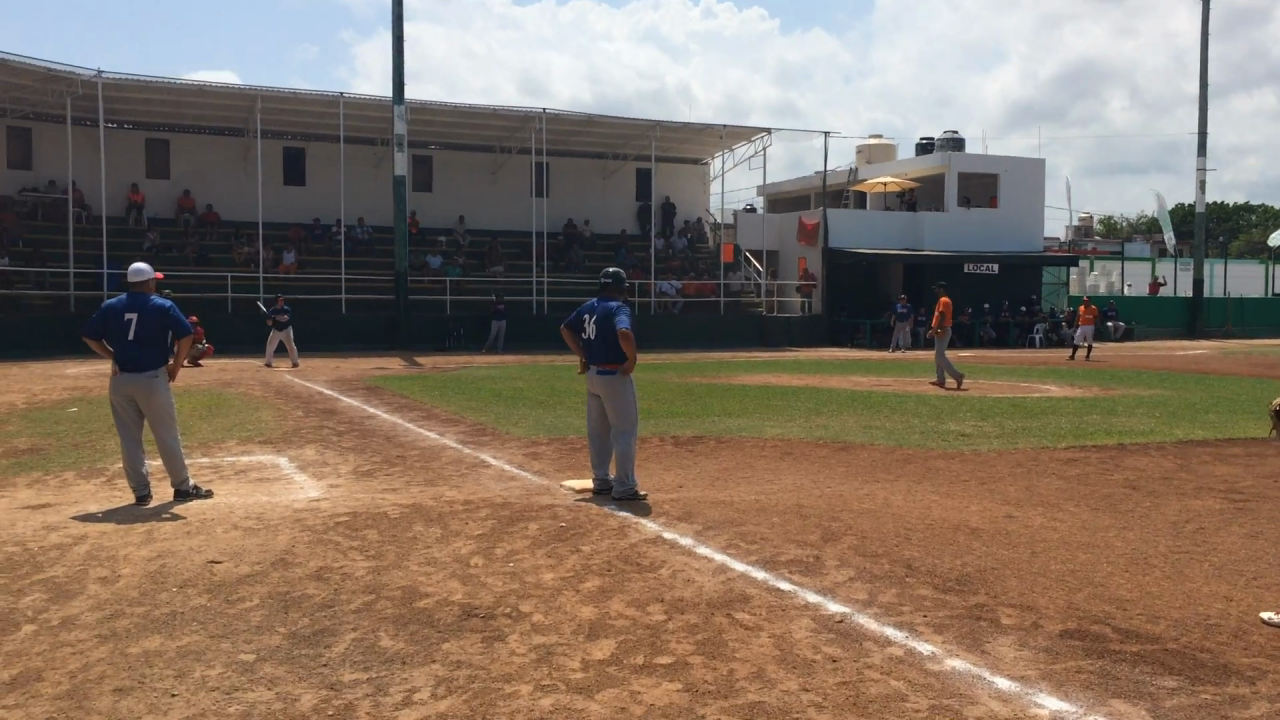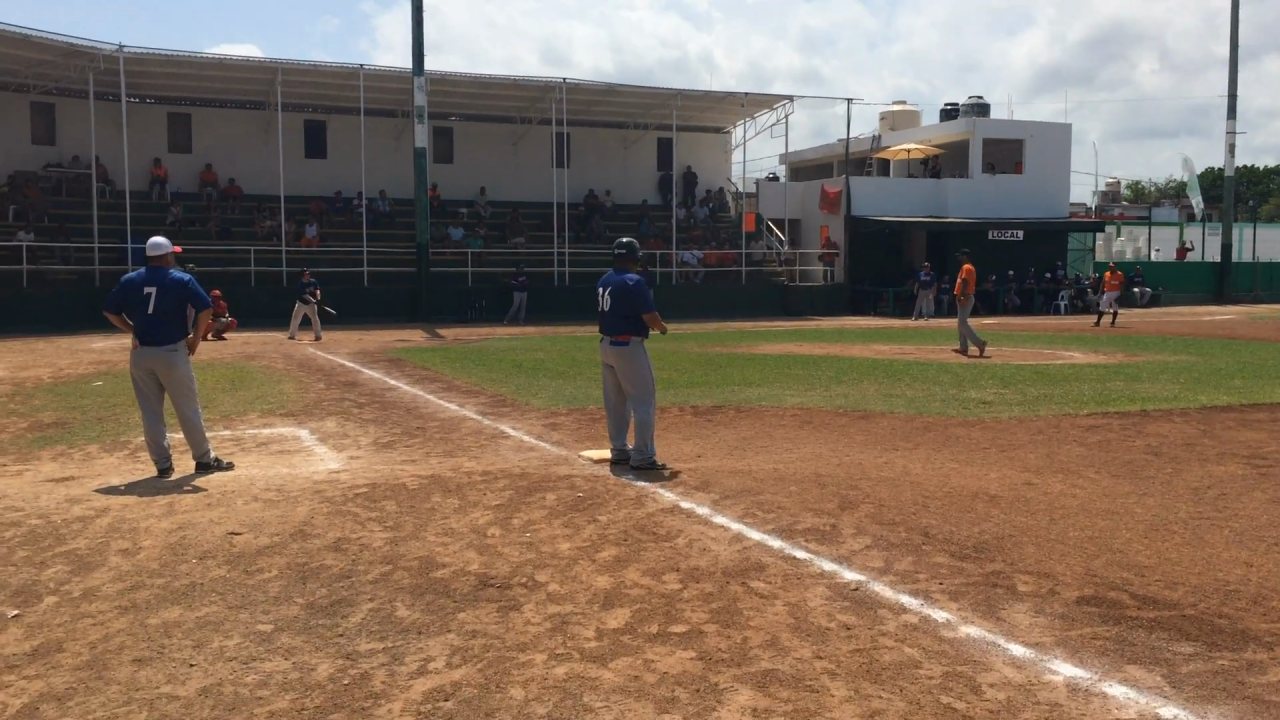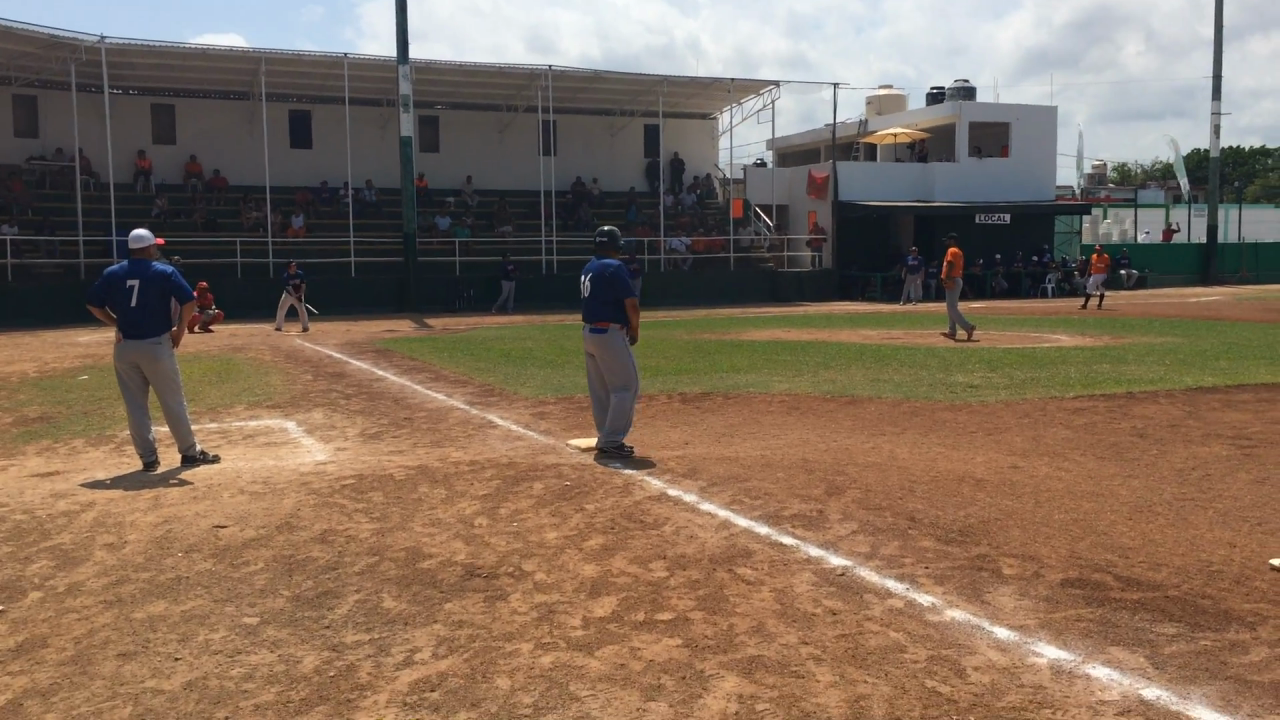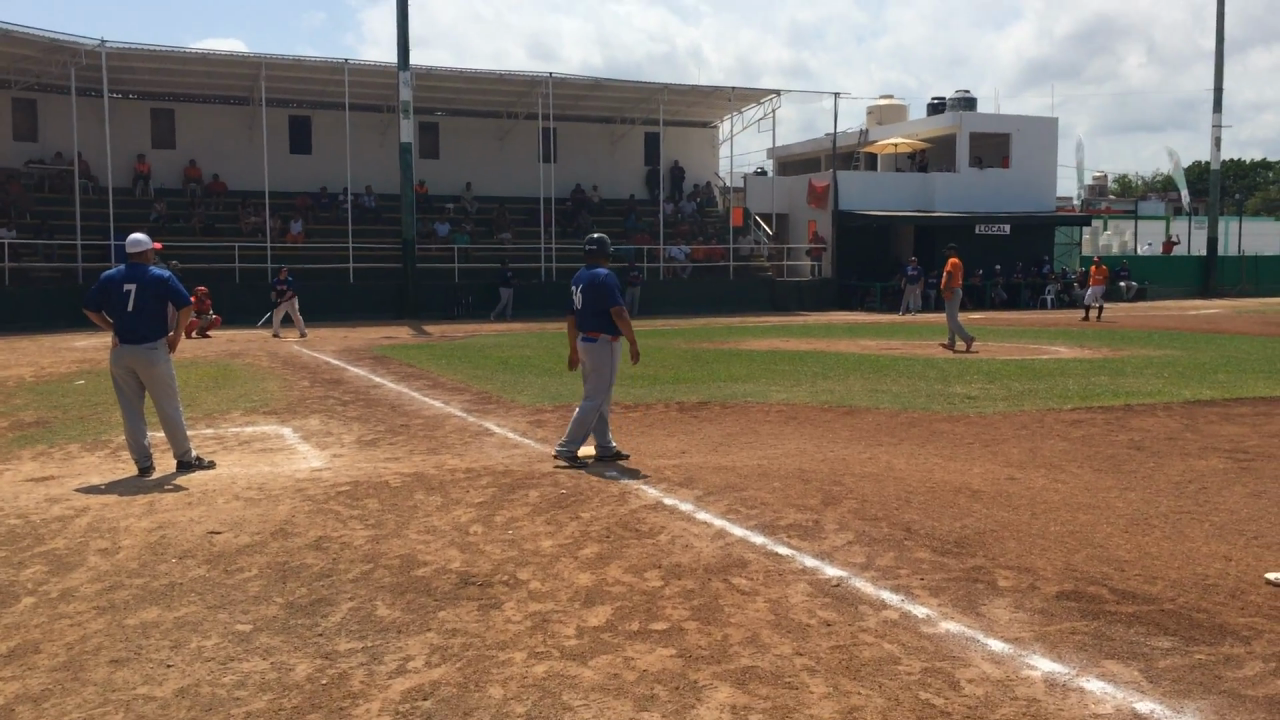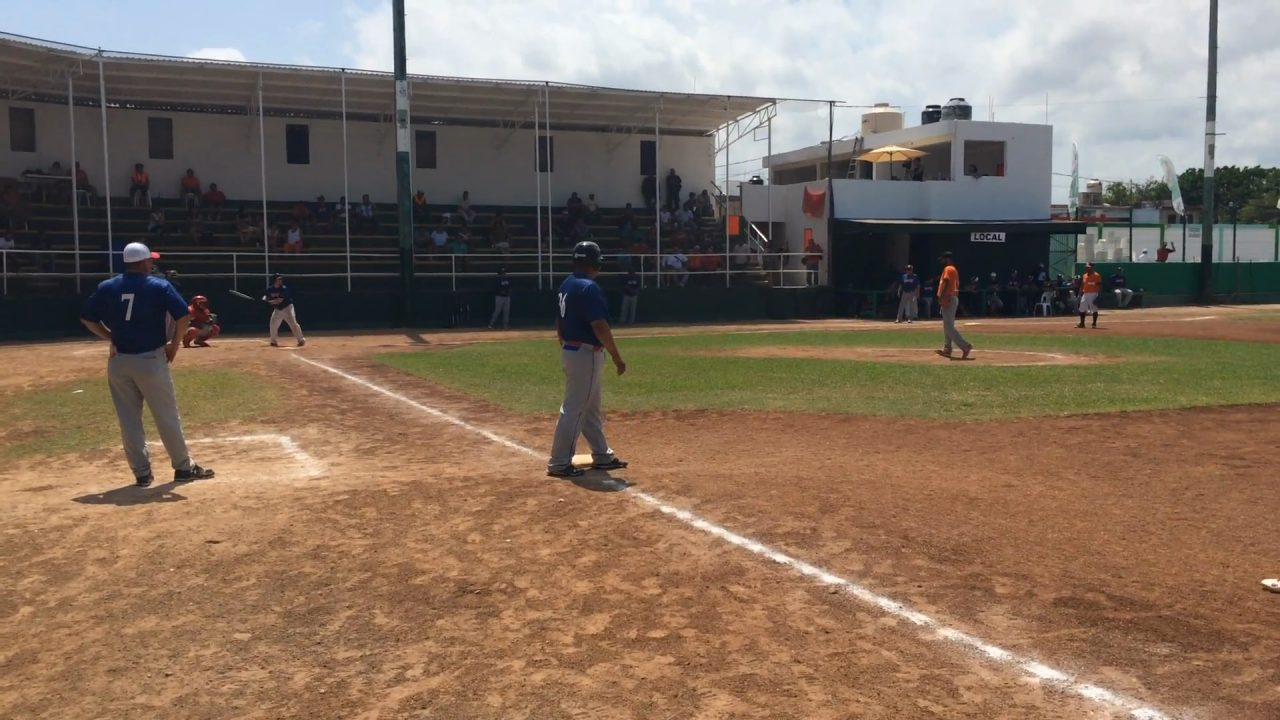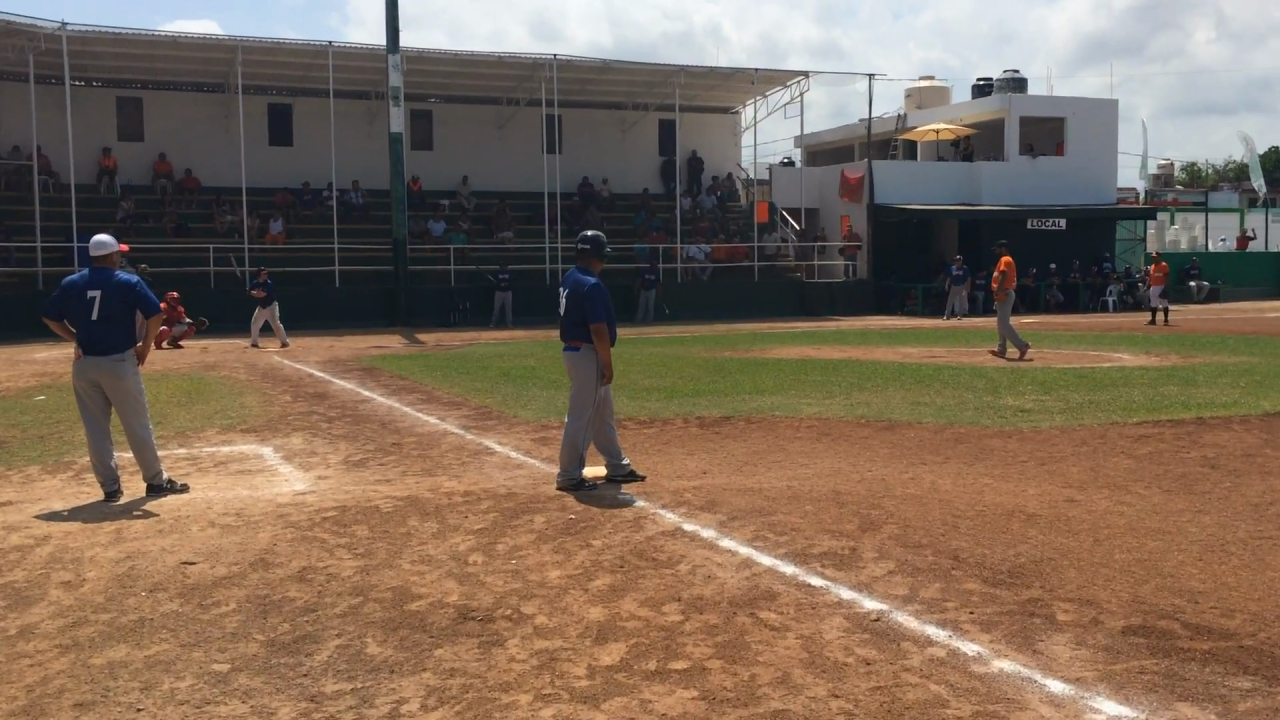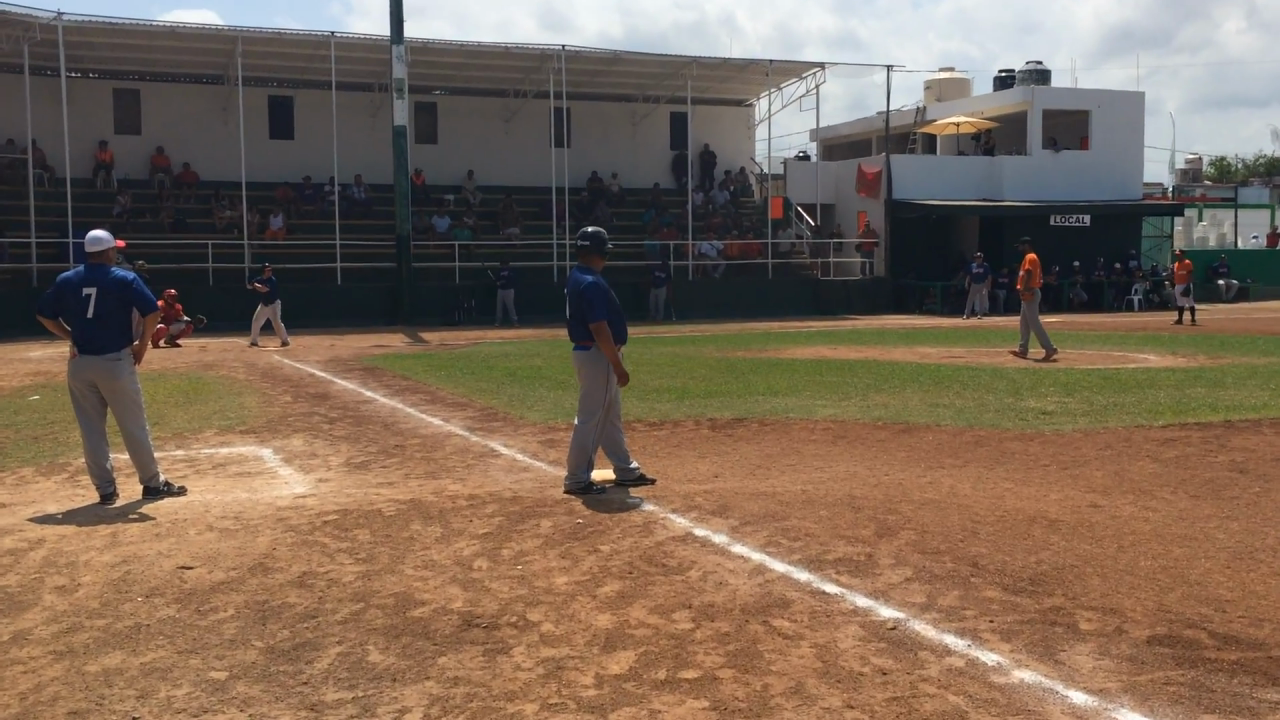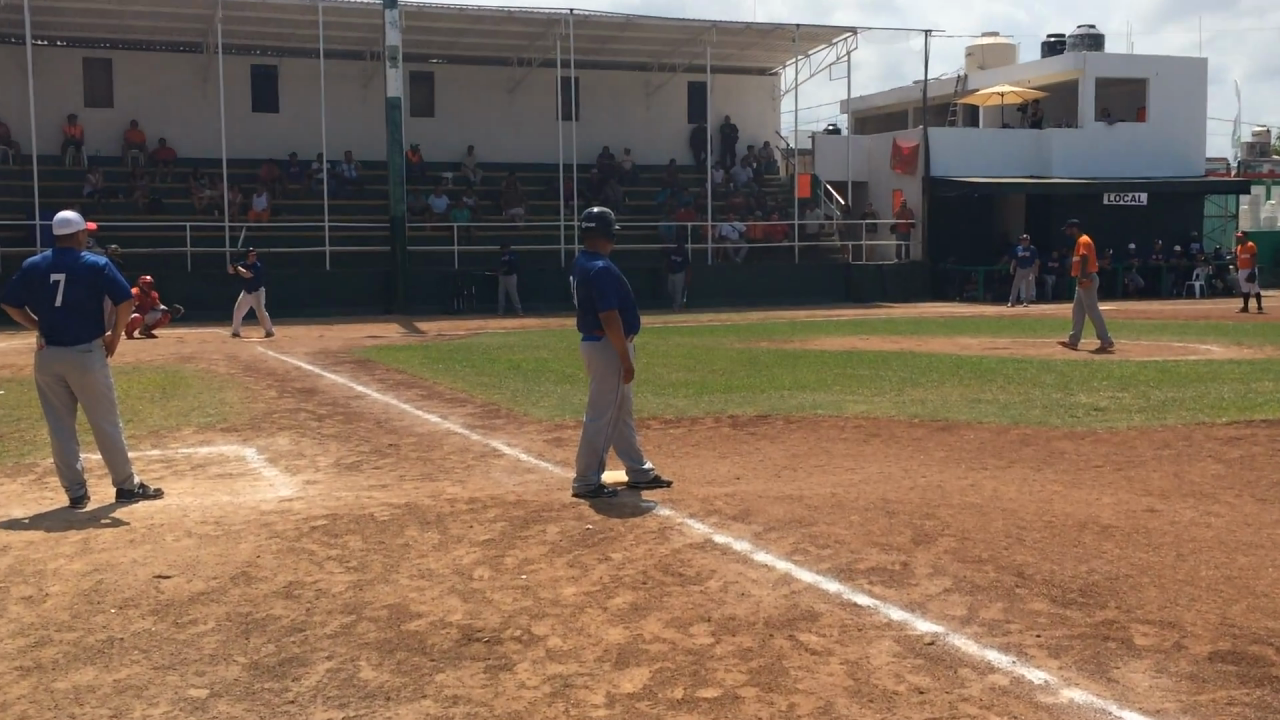
dt=0.3s
person 1, frame 1
left shoulder: (110, 306)
right shoulder: (163, 306)
left elbow: (89, 337)
right elbow: (186, 335)
left wrist: (114, 357)
right wrist: (176, 364)
left hip: (121, 380)
right hip: (152, 379)
left knee: (129, 439)
right knee: (167, 436)
left ankle: (141, 491)
right ankle: (182, 487)
person 1, frame 2
left shoulder: (129, 281)
right shoulder: (181, 280)
left elbow: (110, 311)
right elbow: (205, 309)
left wrist: (133, 331)
right wrist: (196, 338)
left hip: (141, 354)
right hip: (172, 352)
left knee: (150, 412)
right knee: (188, 409)
left ankle: (162, 464)
right ankle: (204, 459)
person 1, frame 3
left shoulder: (111, 274)
right shoulder: (164, 272)
left elbow: (92, 304)
right elbow: (189, 301)
left wrist: (116, 324)
right wrist: (180, 330)
left hip: (125, 347)
right hip: (156, 345)
left knee: (135, 406)
right knee: (173, 402)
left ankle: (148, 458)
right ankle: (190, 452)
person 1, frame 4
left shoulder: (109, 278)
right shoulder: (161, 277)
left elbow: (89, 308)
right elbow: (185, 306)
left wrist: (113, 329)
right wrist: (176, 334)
left hip: (121, 352)
right hip: (153, 350)
left knee: (131, 411)
right knee: (169, 407)
left ankle: (143, 463)
right ankle: (185, 458)
person 1, frame 5
left shoulder: (107, 287)
right shoulder: (159, 286)
left elbow: (87, 319)
right elbow: (183, 316)
left wrist: (111, 338)
right wrist: (174, 343)
left hip: (119, 361)
right hip: (150, 359)
left knee: (129, 420)
right knee: (167, 417)
left ankle: (141, 472)
right ankle: (183, 467)
person 1, frame 6
left shoulder: (71, 284)
right shoulder: (128, 282)
left elbow: (49, 317)
right elbow: (155, 314)
left wrist: (76, 339)
right wrist: (146, 344)
left hip: (84, 364)
right hip: (119, 362)
left knee: (95, 429)
right knee: (137, 425)
left ankle: (110, 486)
right ankle: (156, 481)
person 1, frame 7
left shoulder: (66, 280)
right shoulder: (125, 279)
left elbow: (44, 315)
right elbow: (152, 312)
left wrist: (72, 337)
right wrist: (142, 343)
left hip: (80, 364)
right hip: (115, 362)
left knee: (91, 430)
right knee: (134, 426)
left ankle: (106, 489)
right ankle: (153, 483)
person 1, frame 8
left shoulder: (33, 266)
right shoulder: (96, 264)
right elbow: (125, 300)
left wrist: (39, 328)
right wrist: (115, 335)
left hip: (47, 355)
right hip: (86, 353)
left knee: (60, 428)
right knee: (106, 424)
left ankle: (76, 492)
right ankle: (126, 485)
person 2, frame 1
left shoulder: (587, 308)
right shoulder: (619, 308)
left elbow: (565, 329)
right elbow: (625, 334)
left wrist: (581, 356)
right wrist: (632, 360)
left hip: (593, 375)
right hip: (615, 376)
left knee: (598, 431)
right knee: (624, 432)
left ankle: (601, 481)
right ankle: (624, 487)
person 2, frame 2
left shoulder: (604, 280)
right shoulder: (633, 281)
right elbow: (651, 317)
right wrist: (660, 326)
left hip: (607, 345)
right hip: (628, 347)
left knee: (615, 402)
right knee: (643, 401)
left ankle: (620, 451)
right ankle: (642, 456)
person 2, frame 3
left shoulder: (588, 268)
right shoulder: (614, 267)
right elbow: (631, 303)
left wrist: (626, 325)
right wrist: (634, 329)
left hip: (589, 333)
right hip: (608, 335)
left knee: (600, 391)
right knee: (626, 387)
left ankle: (607, 439)
right ankle: (613, 440)
person 2, frame 4
left shoulder: (578, 278)
right shoulder: (604, 277)
left elbow: (572, 317)
right elbow: (619, 313)
left wrist: (573, 349)
right wrist: (633, 343)
left hip: (586, 342)
right hip: (603, 344)
left knee: (599, 398)
right knee: (594, 399)
left ankle: (605, 448)
right ankle: (567, 448)
person 2, frame 5
left shoulder: (567, 285)
right shoulder: (589, 288)
left elbow: (560, 323)
right elbow: (600, 326)
left wrist: (565, 351)
right wrist: (616, 356)
left hip: (571, 350)
right hip: (586, 353)
left knee: (591, 408)
right knee: (574, 409)
left ankle: (602, 456)
right ankle: (559, 462)
person 2, frame 6
left shoulder: (570, 278)
right shoulder: (591, 285)
right elbow: (598, 330)
right wrist: (608, 364)
left hip: (577, 350)
right hip: (587, 354)
left knee: (603, 413)
right knee: (581, 416)
left ankle: (618, 467)
right ankle: (569, 476)
person 2, frame 7
left shoulder: (578, 277)
right shoulder: (591, 283)
right elbow: (599, 329)
right wrist: (618, 365)
left hip: (590, 353)
right hip: (597, 356)
left knee: (610, 416)
right knee: (591, 418)
left ankle: (626, 470)
right ankle: (577, 479)
person 2, frame 8
left shoulder: (582, 263)
right shoulder: (601, 269)
right elbow: (610, 318)
right wrist: (626, 358)
left hip: (597, 343)
right hip: (606, 347)
left knee: (621, 412)
right knee: (602, 415)
left ankle: (639, 472)
right ankle: (586, 482)
